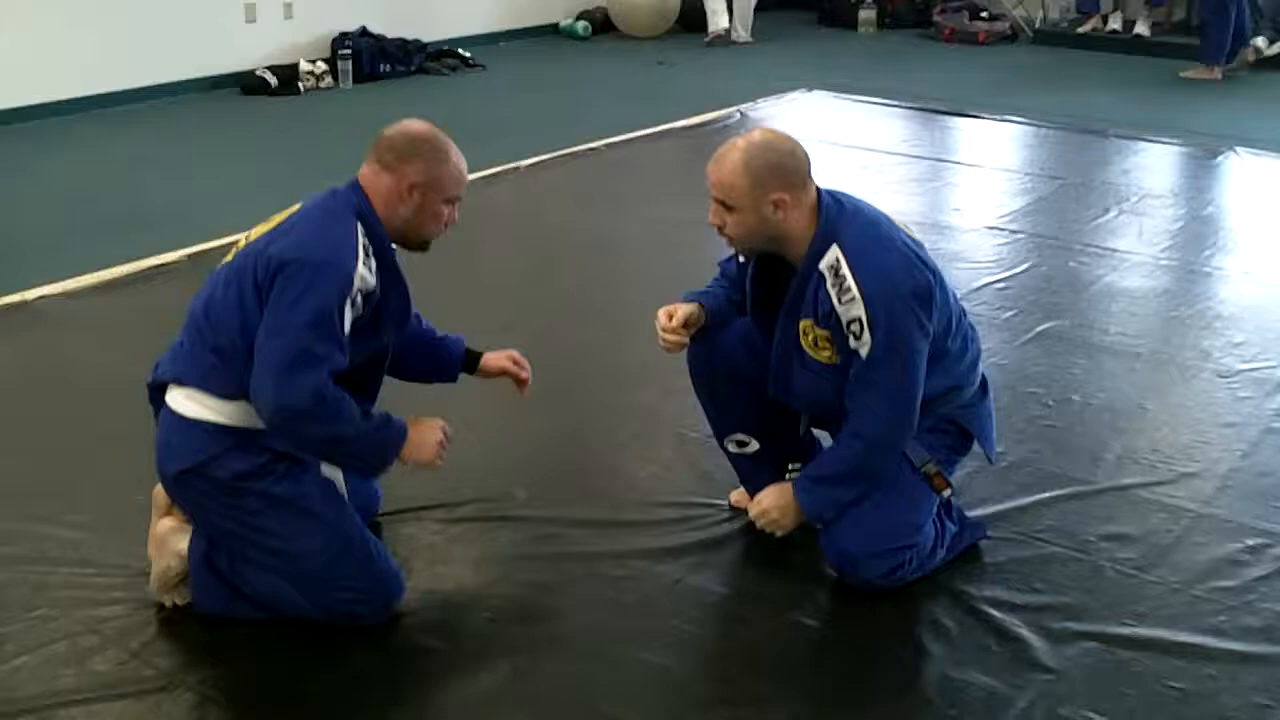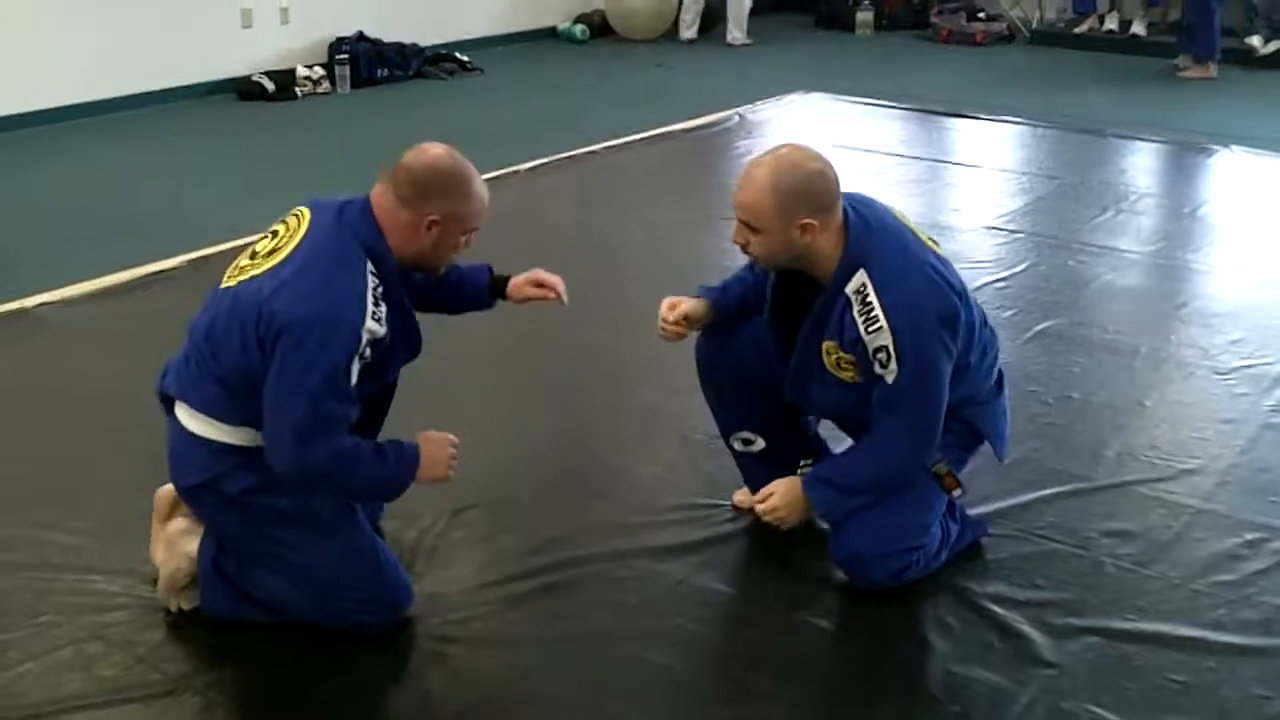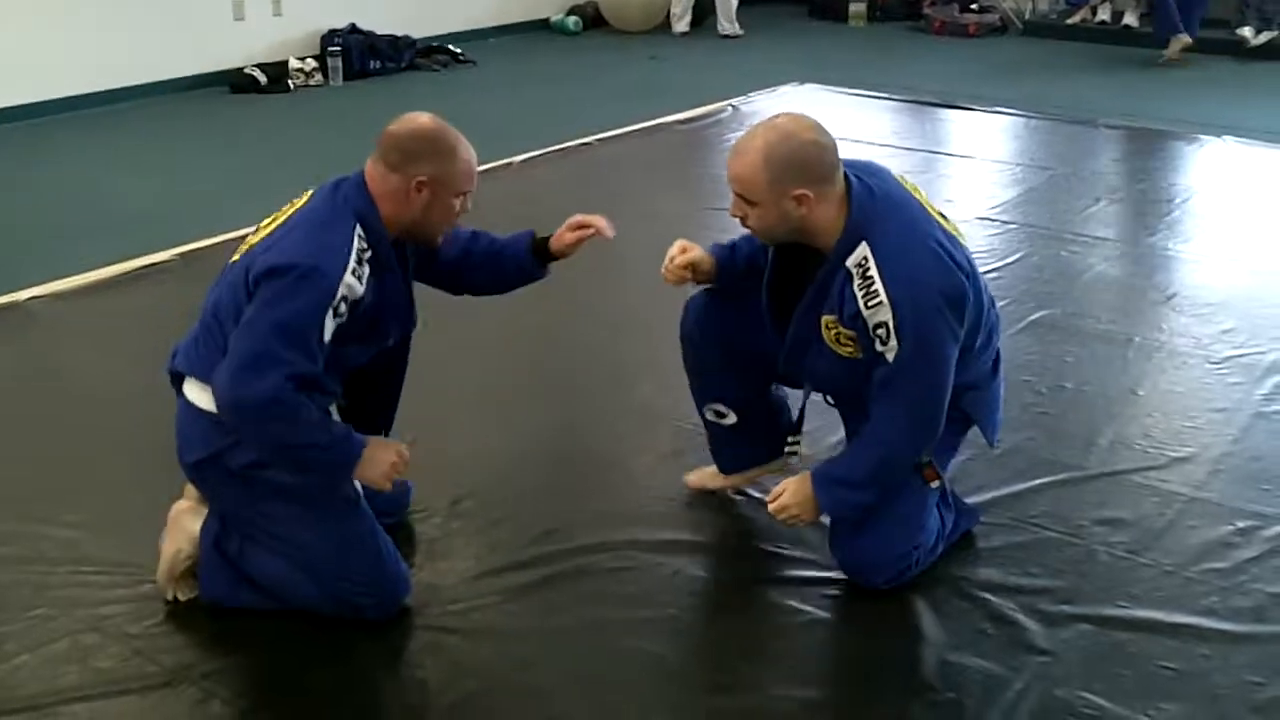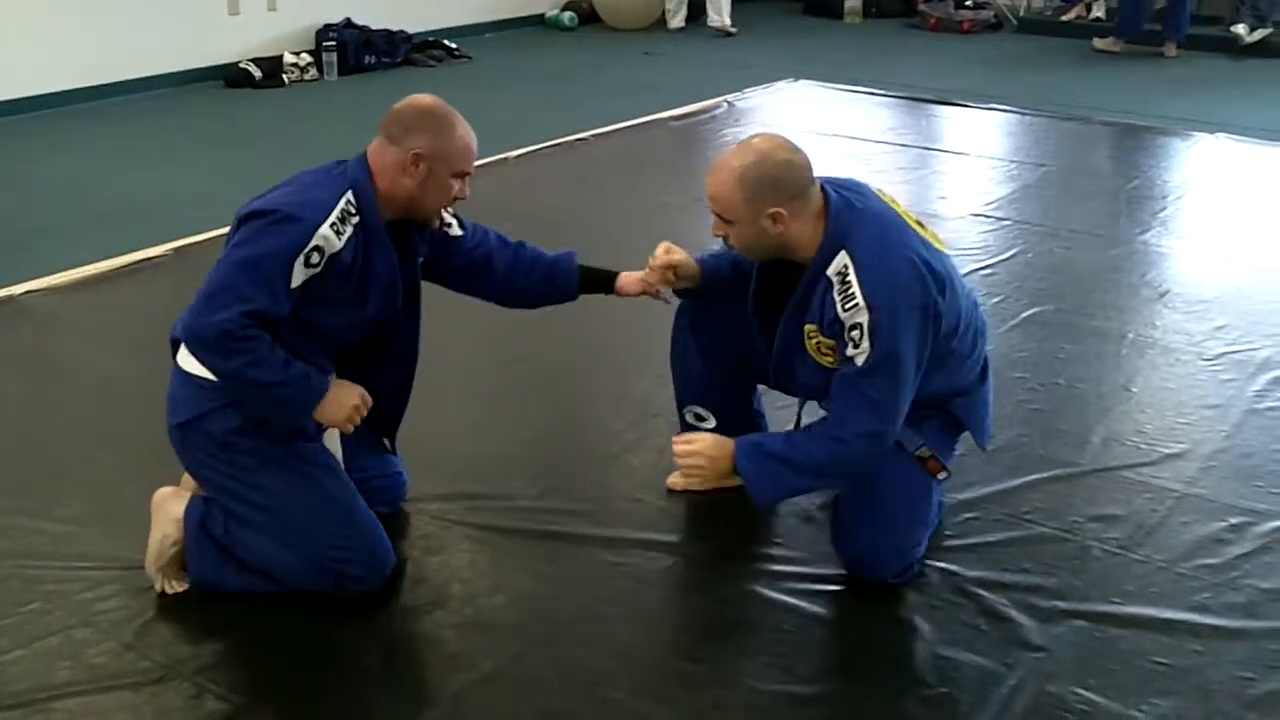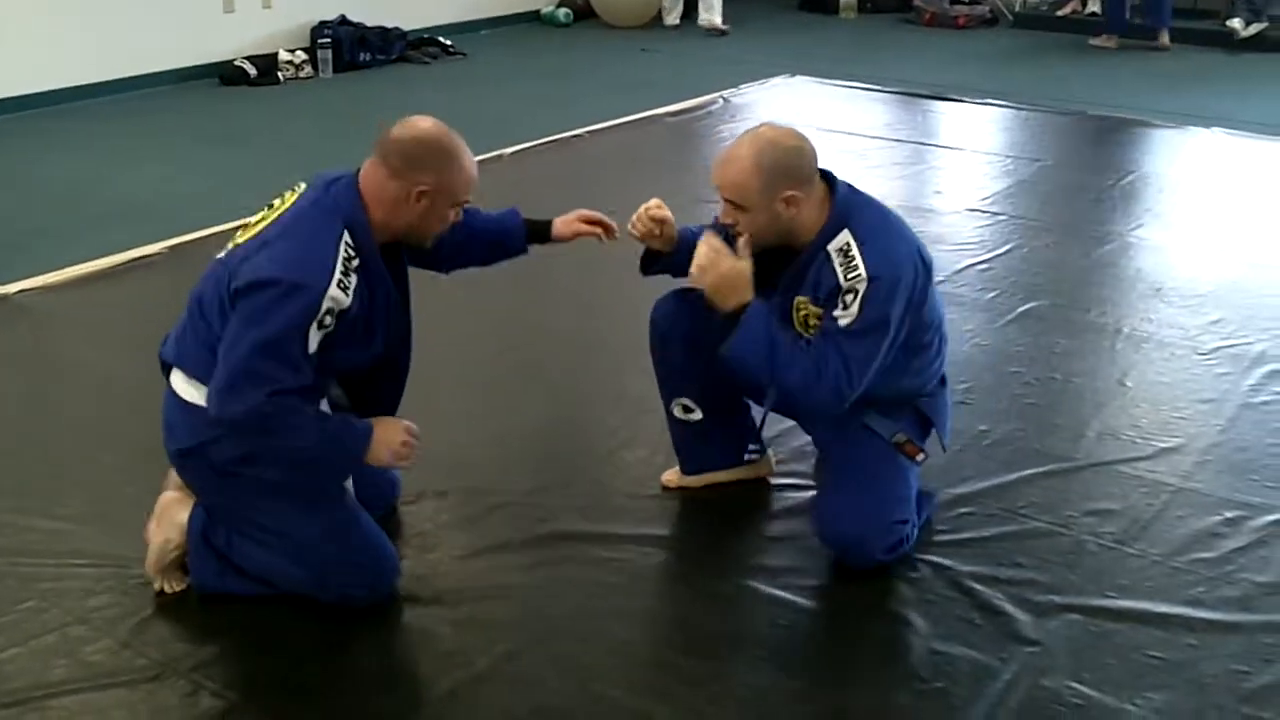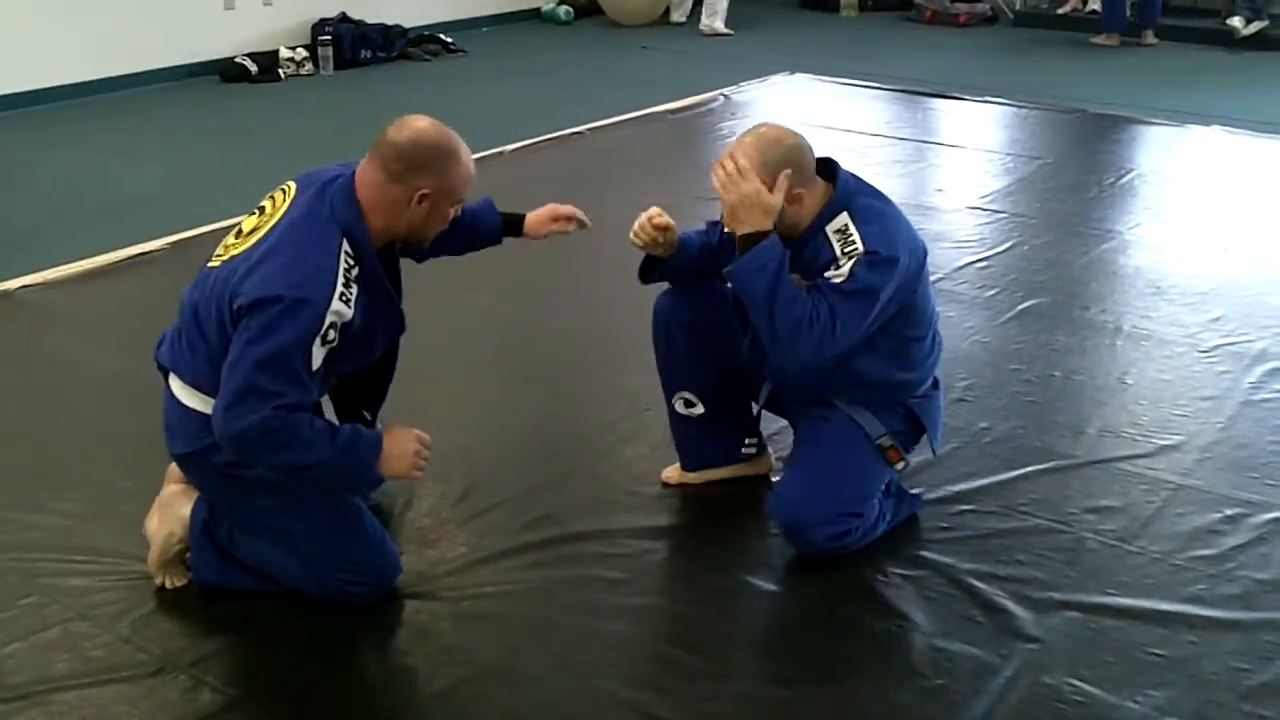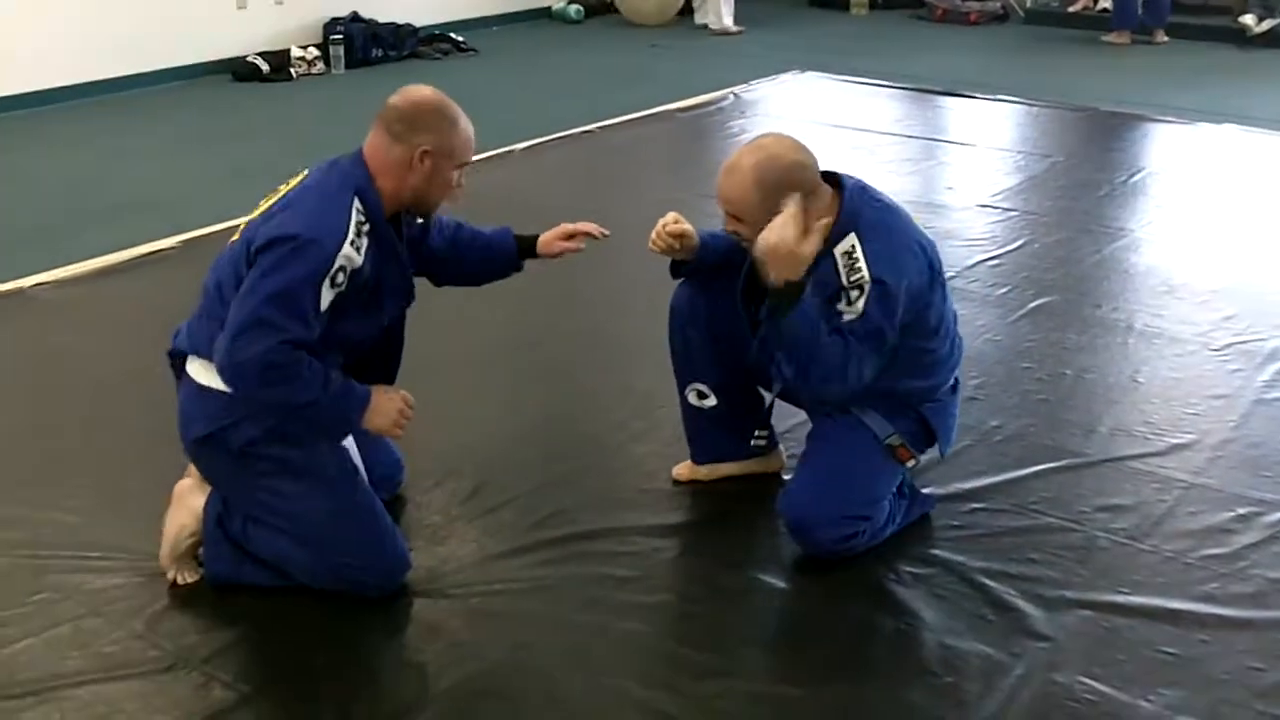
dt=0.3s
person 1, frame 1
left shoulder: (338, 219)
right shoulder: (329, 261)
left elbow: (388, 332)
right elbow: (294, 402)
left wrist: (472, 360)
right wrist: (396, 441)
left hip: (245, 419)
right hip: (221, 447)
left knee: (359, 504)
right knee: (368, 595)
left ankle: (199, 501)
right ankle: (194, 553)
person 1, frame 2
left shoulder: (342, 221)
right shoulder: (333, 309)
left elbow: (408, 279)
right elbow: (307, 454)
left wrist: (499, 287)
right wrist: (411, 463)
left hip: (255, 416)
right hip: (232, 457)
left knee: (362, 510)
right knee: (377, 602)
left ankle: (200, 503)
right ankle: (204, 558)
person 1, frame 3
left shoulder: (370, 212)
right shoulder: (320, 266)
left elbow: (455, 260)
right elbow: (251, 400)
left wrist: (546, 249)
right wrist: (350, 455)
left hip: (295, 412)
right hip: (240, 434)
left knee: (386, 500)
right knee: (373, 591)
left ankle: (233, 503)
right ankle: (207, 542)
person 1, frame 4
left shoulder: (405, 214)
right shoulder: (304, 222)
left elbow: (492, 262)
right elbow: (214, 329)
left wrist: (609, 280)
right wrist: (315, 396)
left hip: (289, 395)
right hip: (229, 409)
left knee: (383, 489)
right knee: (360, 567)
left ankle: (231, 484)
right ankle: (192, 524)
person 1, frame 5
left shoulder: (349, 195)
right shoulder: (307, 277)
left elbow: (444, 238)
right elbow: (246, 410)
left wrist: (543, 229)
right wrist: (362, 441)
left hip: (271, 395)
right hip: (226, 428)
left knee: (376, 494)
right knee: (365, 577)
left ankle: (211, 487)
right ankle: (194, 527)
person 1, frame 6
left shoulder: (341, 188)
right shoulder: (306, 288)
left elbow: (423, 227)
right elbow: (253, 423)
left wrist: (517, 224)
right wrist: (372, 450)
left hip: (257, 393)
right hip: (228, 426)
left knee: (362, 473)
right knee: (366, 573)
left ankle: (210, 483)
right ankle: (195, 521)
person 1, frame 7
left shoulder: (360, 191)
right shoulder: (322, 235)
left elbow: (432, 246)
right elbow: (252, 359)
left wrist: (531, 247)
right wrist: (357, 406)
left hip: (272, 399)
right hip: (240, 414)
left knee: (382, 475)
right knee: (376, 567)
left ankle: (229, 474)
right ankle: (209, 515)
person 2, frame 1
left shoulder: (878, 278)
right shoulder: (771, 231)
left elbow: (882, 423)
right elbow: (738, 282)
left wrist: (805, 496)
right wrist: (697, 311)
left hip: (919, 416)
right hip: (833, 387)
left knee: (859, 556)
right knee: (714, 348)
left ankle: (943, 523)
right ankle: (785, 471)
person 2, frame 2
left shoulder: (904, 302)
right shoulder: (825, 221)
left elbow: (904, 440)
right elbow: (761, 280)
left wrist: (813, 495)
right wrist: (706, 307)
left hip: (931, 417)
left knee: (867, 557)
right knee: (723, 348)
left ankle: (946, 522)
right ankle: (791, 469)
person 2, frame 3
left shoulder: (908, 278)
right shoulder: (836, 183)
left elbow: (906, 420)
right elbow: (775, 248)
left wrist: (824, 492)
right wrist: (716, 263)
left hip: (926, 396)
left knee: (873, 560)
right knee: (709, 318)
left ankle: (937, 510)
right ankle: (756, 454)
person 2, frame 4
left shoulder: (884, 287)
right shoulder: (813, 205)
left elbow: (860, 435)
right elbow: (759, 264)
left wrist: (740, 459)
right wrist: (697, 273)
left hip: (918, 399)
left knee: (875, 557)
right knee: (701, 319)
left ankle: (913, 490)
right ankle: (719, 468)
person 2, frame 5
left shoulder: (880, 264)
right shoulder: (773, 208)
left elbow: (823, 390)
right elbow: (723, 247)
left wrist: (740, 306)
right wrist: (672, 242)
left hip: (874, 403)
left knee: (858, 539)
right knee: (675, 318)
left ankle: (888, 492)
right ankle: (729, 457)
person 2, frame 6
left shoulder: (876, 244)
right shoulder: (778, 201)
left elbow: (802, 348)
right elbow: (718, 252)
left wrist: (757, 237)
right wrist: (671, 247)
left hip: (867, 400)
left knee: (807, 521)
right knee: (679, 310)
left ankle: (886, 495)
right ankle: (729, 453)
person 2, frame 7
left shoulder: (884, 262)
right shoulder: (809, 198)
left elbow: (826, 379)
right elbow: (747, 252)
left wrist: (787, 283)
right wrist: (695, 248)
left hip: (888, 402)
left knee: (816, 525)
right knee: (696, 303)
left ankle: (899, 497)
right ankle: (743, 449)
